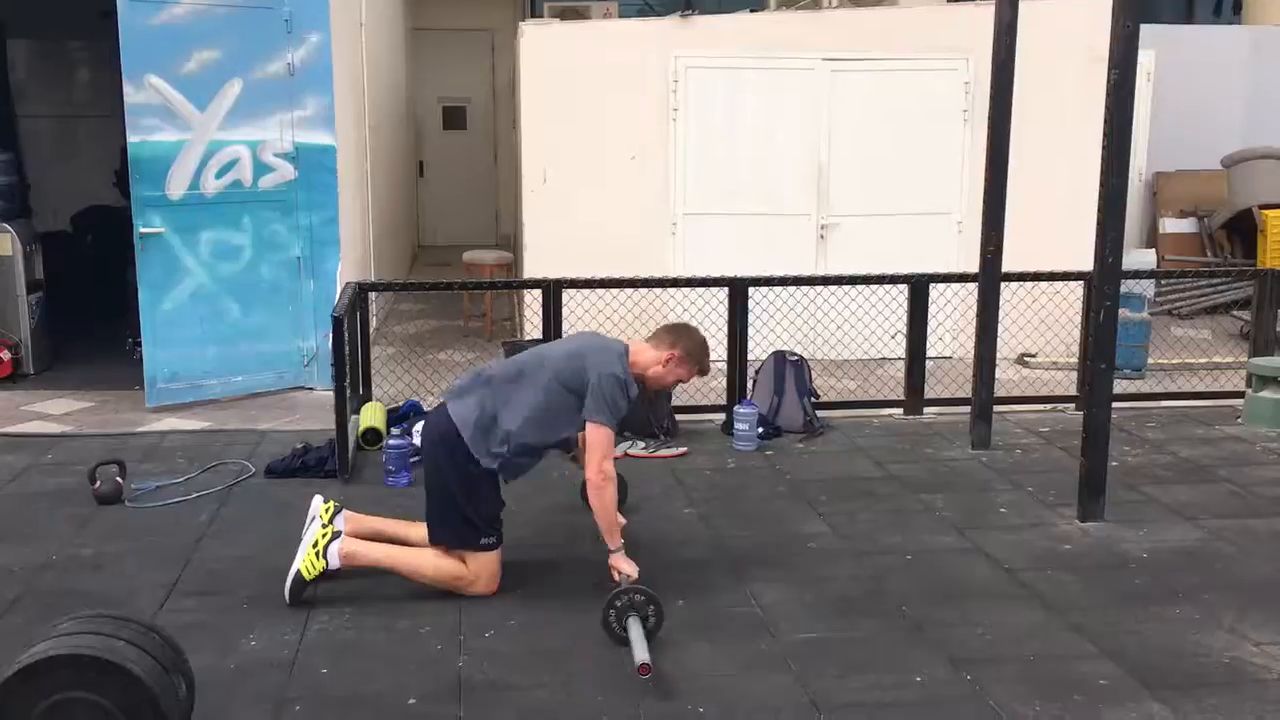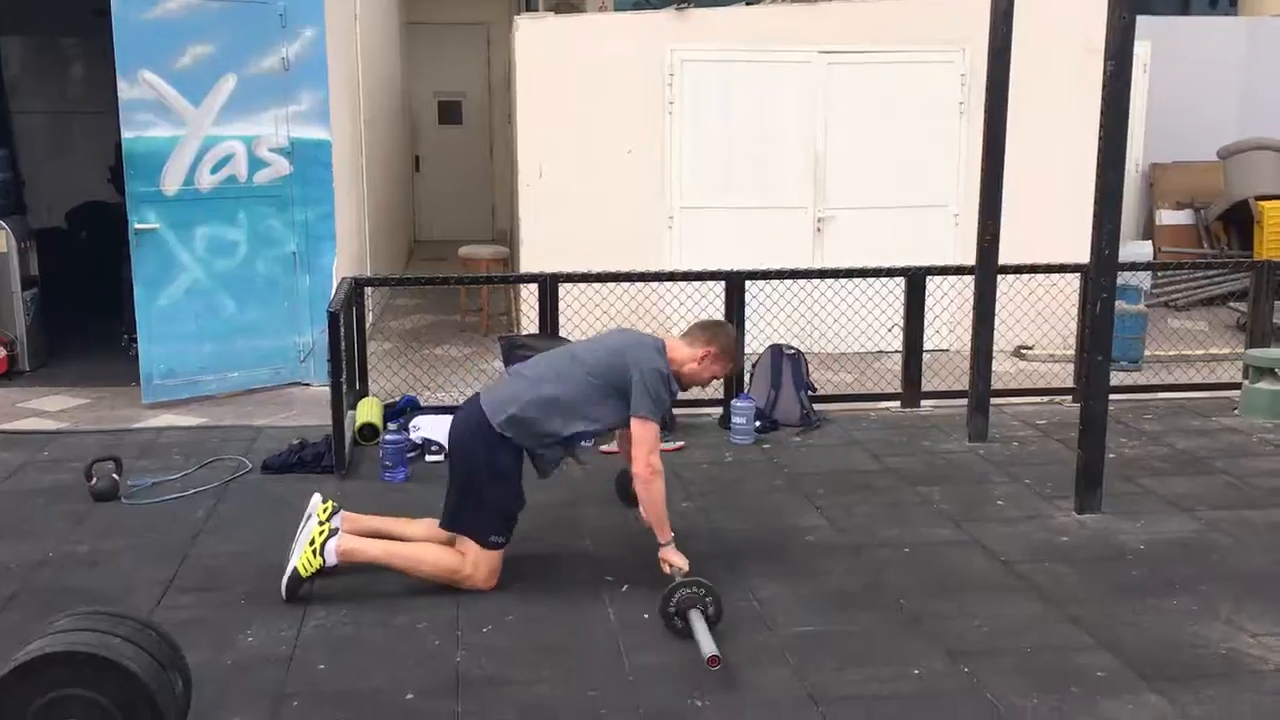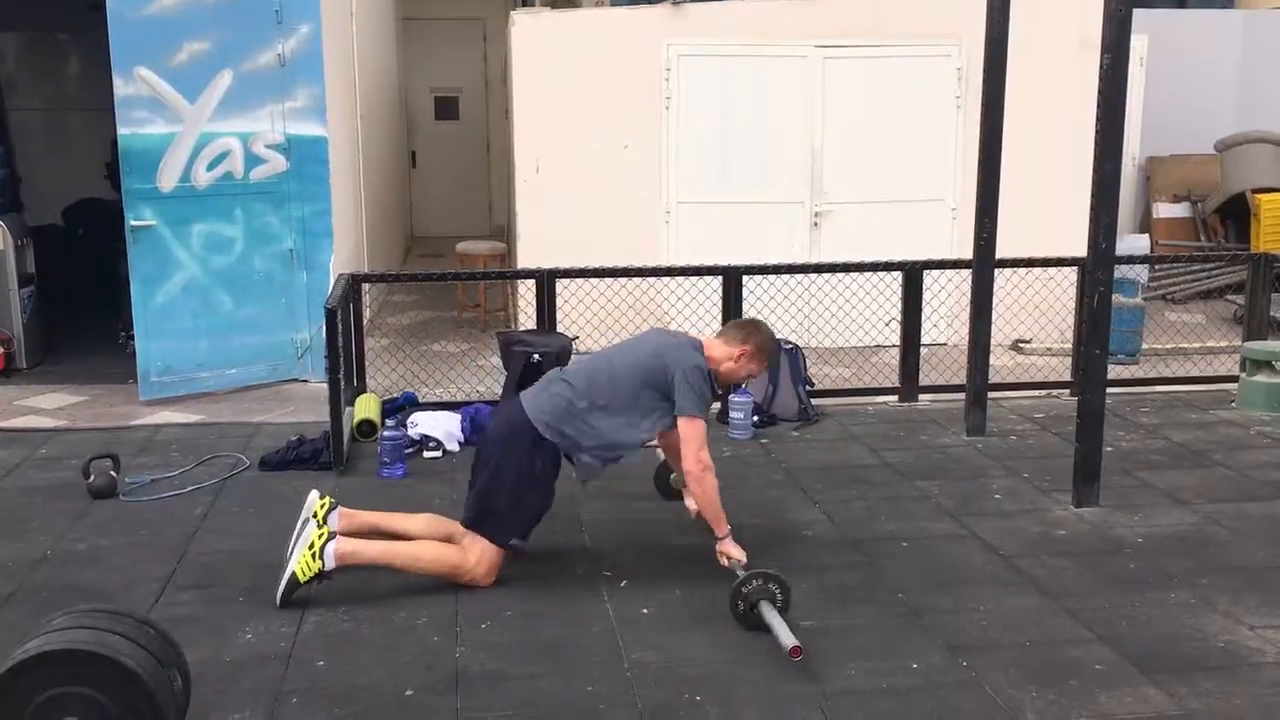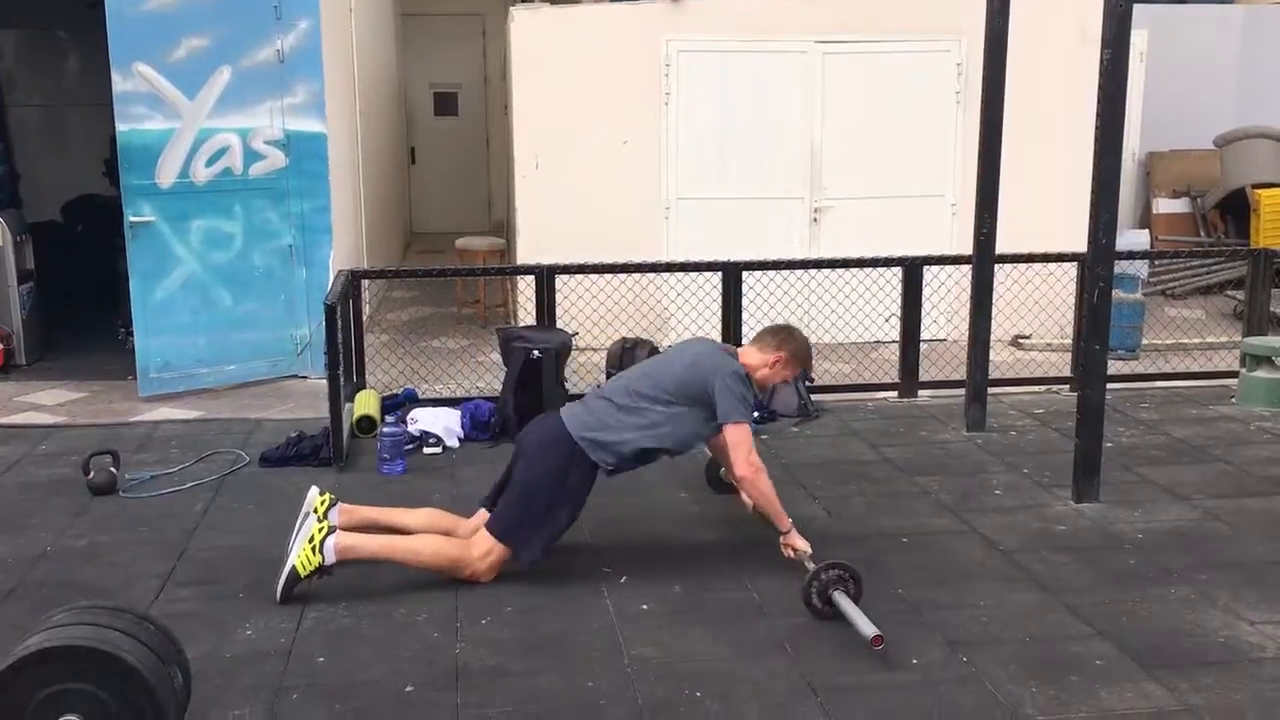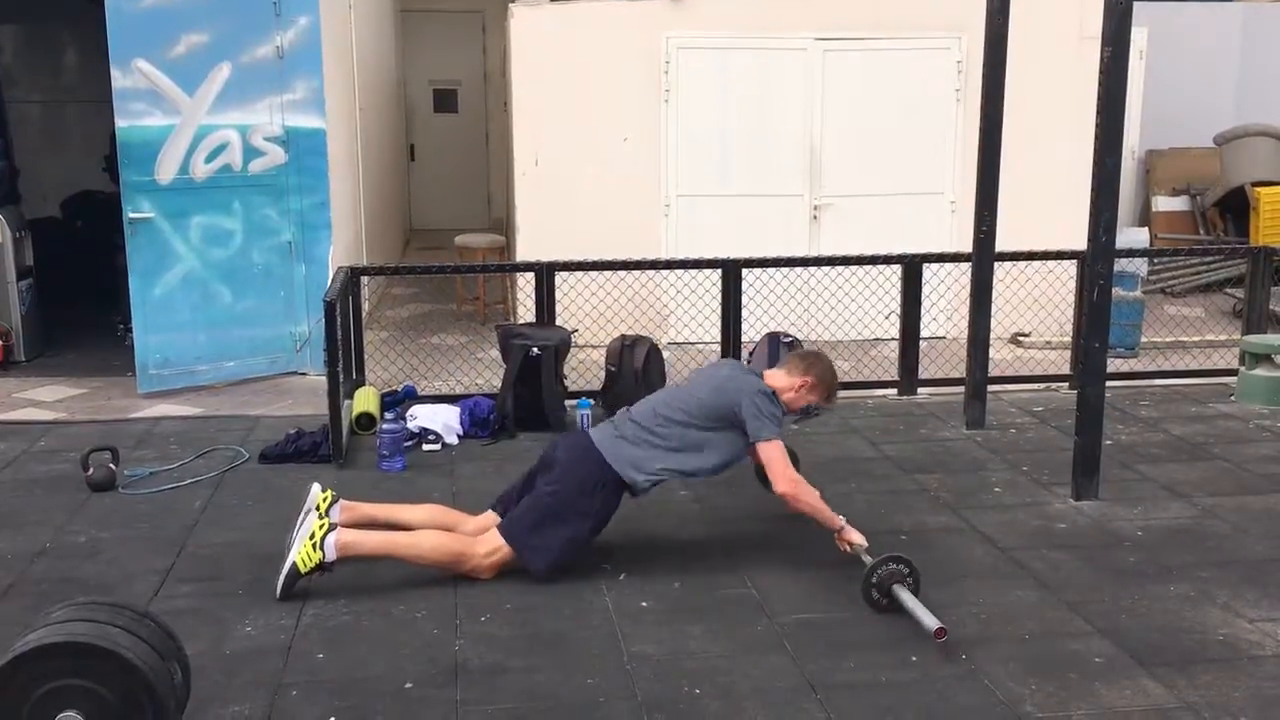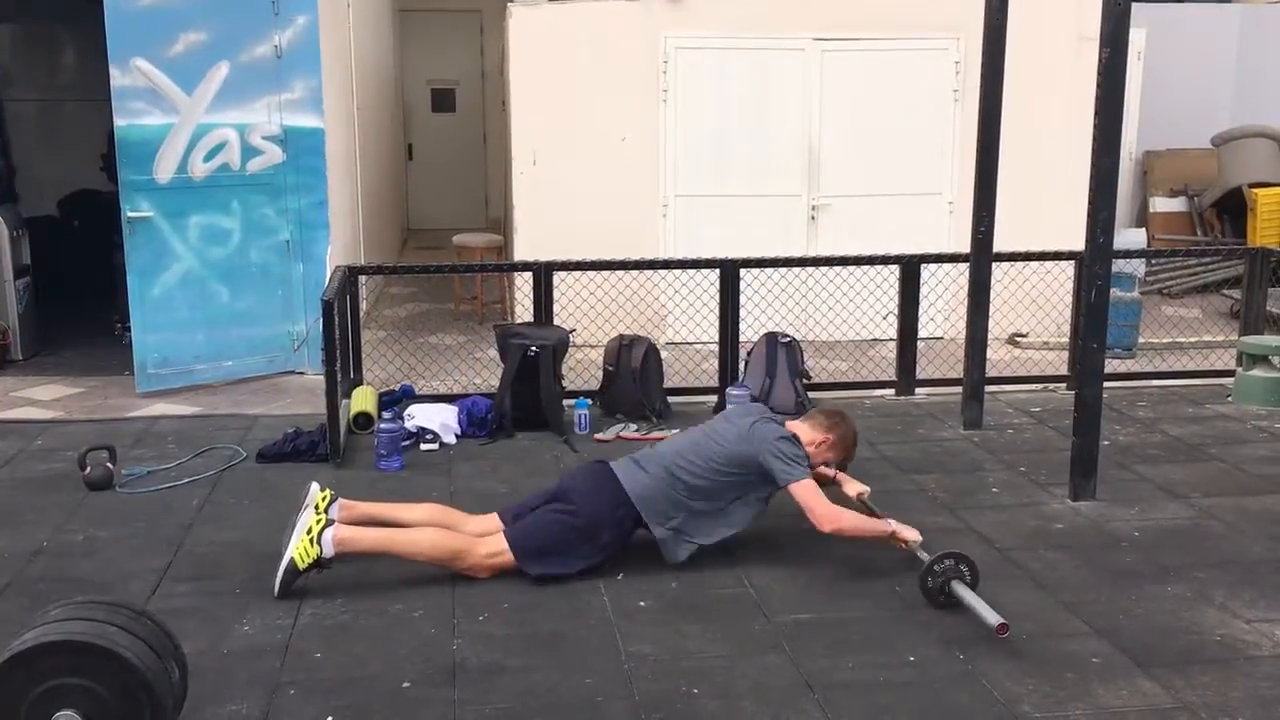
dt=0.3s
person 1, frame 1
left shoulder: (606, 353)
right shoulder: (613, 374)
left elbow: (589, 442)
right elbow: (598, 472)
left wrist: (607, 510)
right wrist: (615, 550)
left hip: (454, 425)
right hip: (463, 439)
left knee: (455, 543)
right knee: (479, 578)
left ankle: (339, 521)
right ankle: (338, 550)
person 1, frame 2
left shoulder: (640, 350)
right shoulder: (653, 370)
left elbow: (629, 436)
right elbow: (647, 467)
left wrist: (645, 500)
right wrist: (666, 543)
left hip: (486, 419)
right hip: (494, 432)
left knee: (463, 539)
right knee: (477, 573)
left ankle: (336, 521)
right ankle: (337, 548)
person 1, frame 3
left shoulder: (677, 349)
right shoulder: (695, 368)
left elbow: (667, 427)
right elbow: (697, 462)
left wrist: (688, 493)
right wrist: (723, 536)
left hip: (519, 419)
right hip: (533, 435)
left knee: (467, 535)
right knee: (476, 567)
left ankle: (335, 517)
right ankle: (334, 550)
person 1, frame 4
left shoulder: (710, 355)
right shoulder: (732, 376)
left elbow: (714, 431)
right elbow: (748, 467)
left wrist: (742, 486)
right wrist: (785, 526)
left hip: (556, 432)
right hip: (571, 453)
left knee: (469, 531)
right knee: (477, 562)
left ankle: (334, 513)
right ankle: (333, 546)
person 1, frame 5
left shoulder: (735, 373)
right shoulder: (760, 396)
left elbow: (750, 441)
right elbow: (786, 484)
left wrist: (800, 481)
right wrist: (840, 526)
left hip: (581, 449)
right hip: (598, 474)
left knee: (473, 527)
right knee: (481, 557)
left ankle: (336, 510)
right ankle: (336, 542)
person 1, frame 6
left shoulder: (758, 416)
right shoulder: (778, 447)
right elbow: (826, 520)
left wrist: (839, 477)
right wrist: (890, 528)
left hip: (600, 481)
right hip: (611, 511)
left knee: (475, 526)
right knee: (478, 557)
left ankle: (335, 508)
right ankle: (332, 537)
